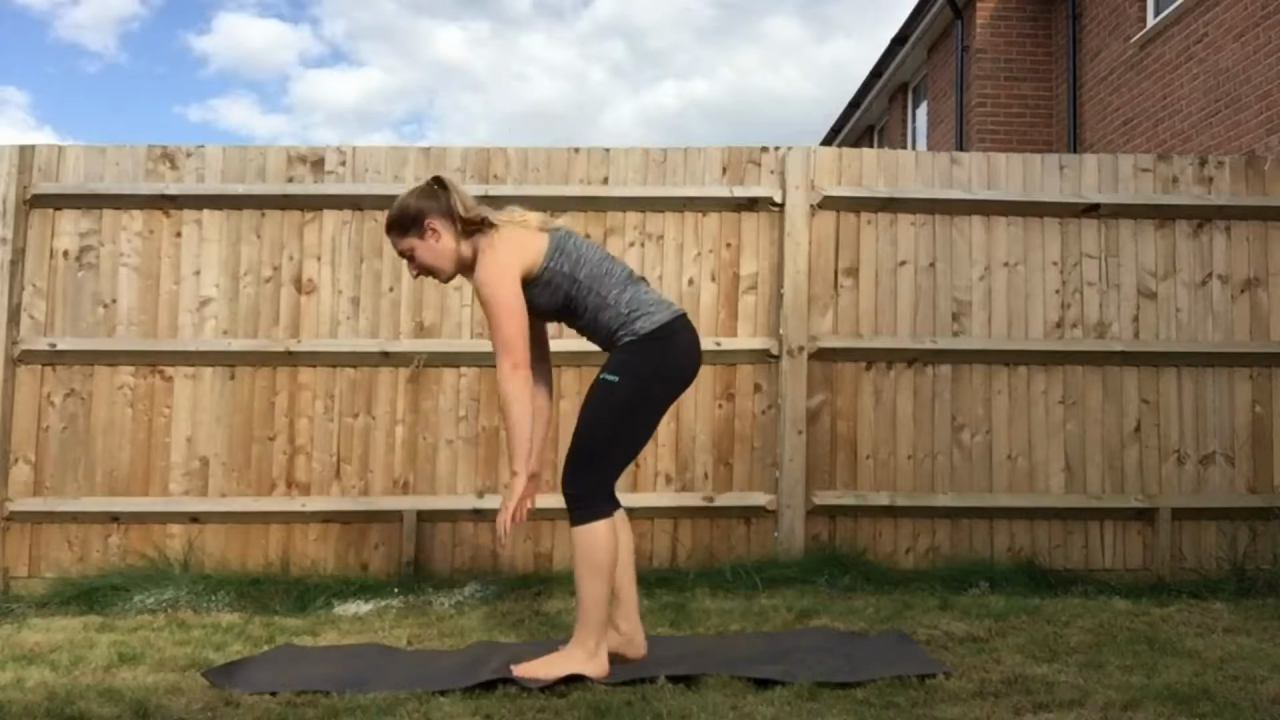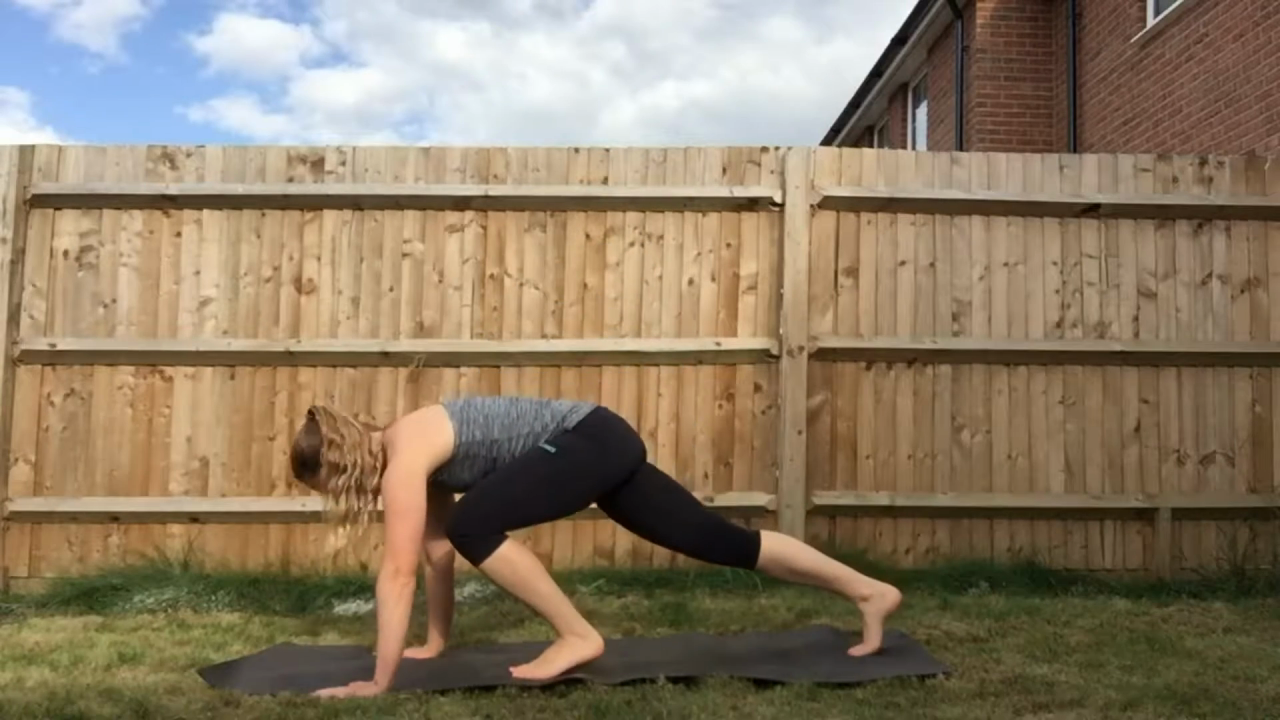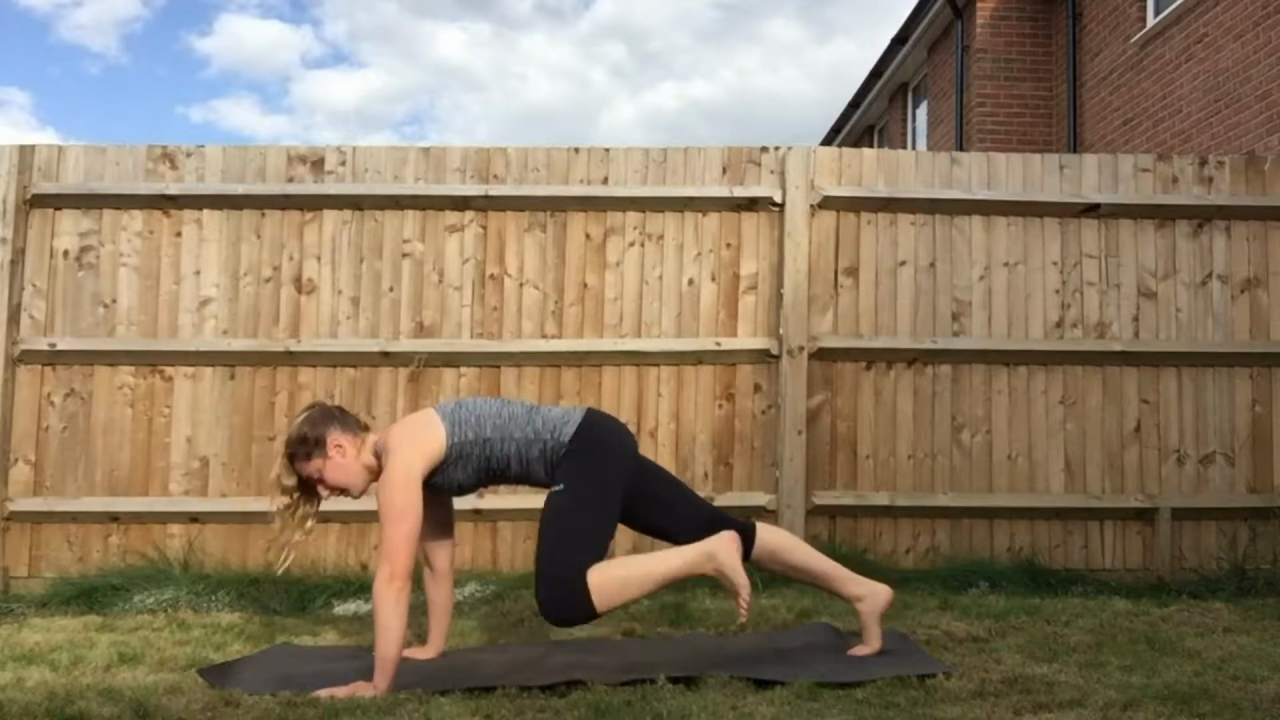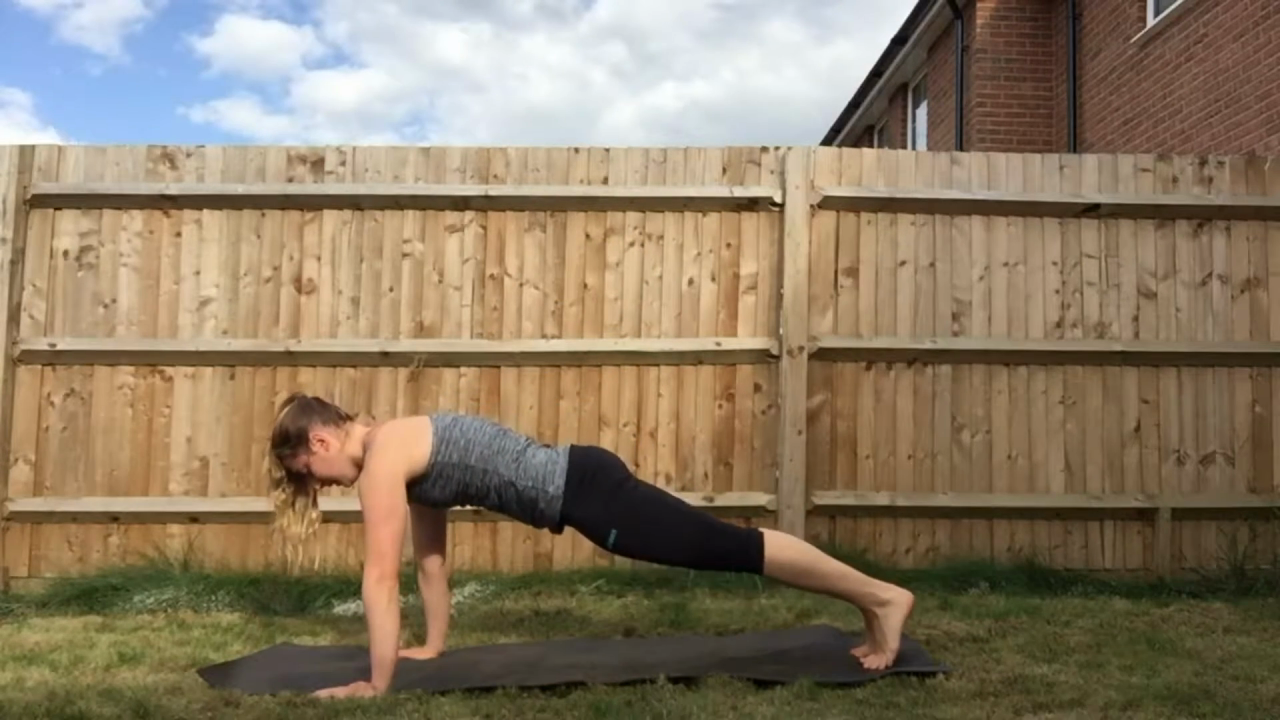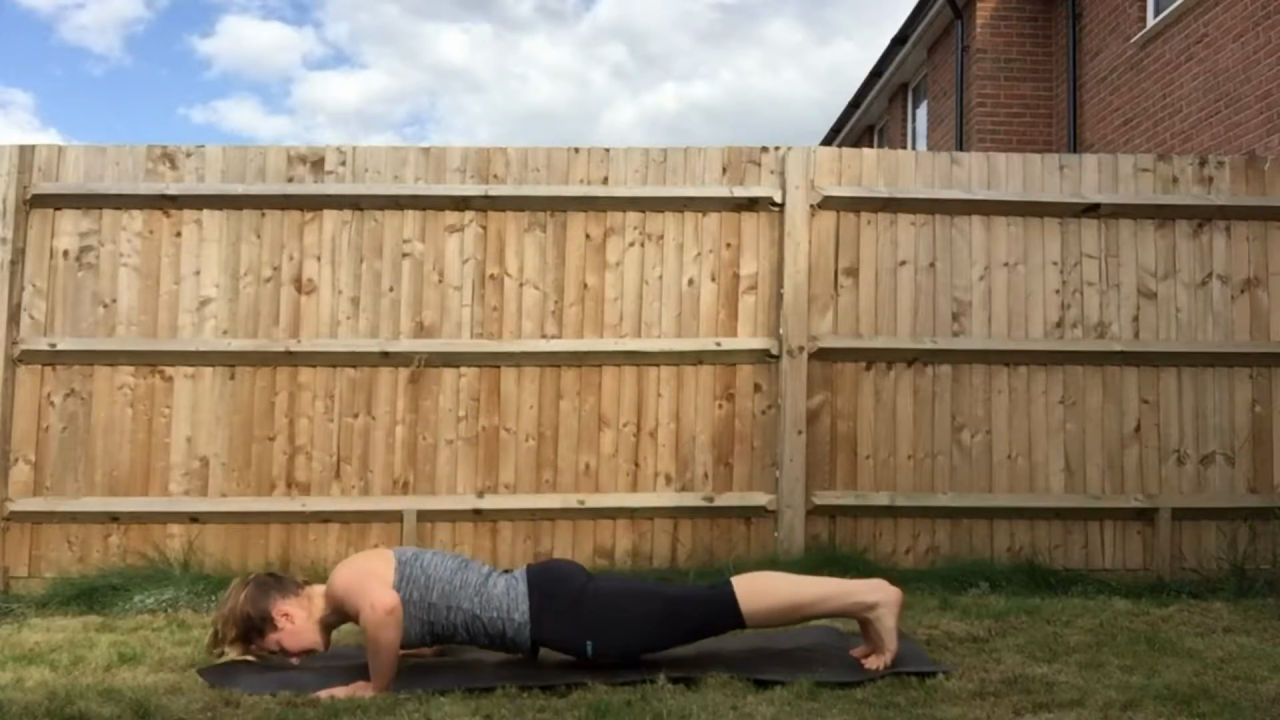
dt=1s
person 1, frame 1
left shoulder: (492, 258)
right shoulder: (507, 243)
left elbow: (513, 372)
right elbow: (535, 370)
left wrist: (522, 471)
right wrist: (532, 460)
left hip: (651, 345)
right hip: (663, 341)
left knee: (585, 482)
right knee: (592, 484)
left ankle: (587, 650)
right ankle: (626, 629)
person 1, frame 2
left shoulder: (404, 456)
right shoulder: (417, 454)
left elbow: (397, 574)
right elbow: (438, 553)
left wrist: (380, 681)
right wrist: (433, 644)
left hip: (589, 439)
right hip: (604, 442)
left knee: (474, 524)
right knee: (715, 538)
left ankle: (576, 637)
right ankle: (869, 592)
person 1, frame 3
left shoulder: (397, 455)
right shoulder: (421, 463)
left elbow: (392, 575)
right elbow: (437, 557)
left wrist: (378, 683)
right wrist: (434, 646)
left hip: (587, 446)
right hip: (593, 451)
left knee: (562, 602)
right knee: (714, 526)
left ankle: (709, 556)
right ankle: (863, 592)
person 1, frame 4
left shoulder: (382, 455)
right shoulder: (407, 457)
left elbow: (380, 576)
right elbow: (430, 556)
left wrist: (377, 683)
right wrist: (433, 645)
left hip: (582, 492)
right hip: (576, 480)
left knee: (728, 549)
right knee: (722, 549)
left ankle: (881, 598)
right ankle: (873, 598)
person 1, frame 5
left shoulder: (343, 583)
right shoulder: (367, 570)
left elbow: (385, 608)
left wrist: (376, 684)
right wrist: (428, 645)
left hip: (551, 614)
right hip: (545, 592)
left knee: (709, 608)
right knee: (704, 603)
left ankle: (869, 596)
right ankle: (863, 594)
